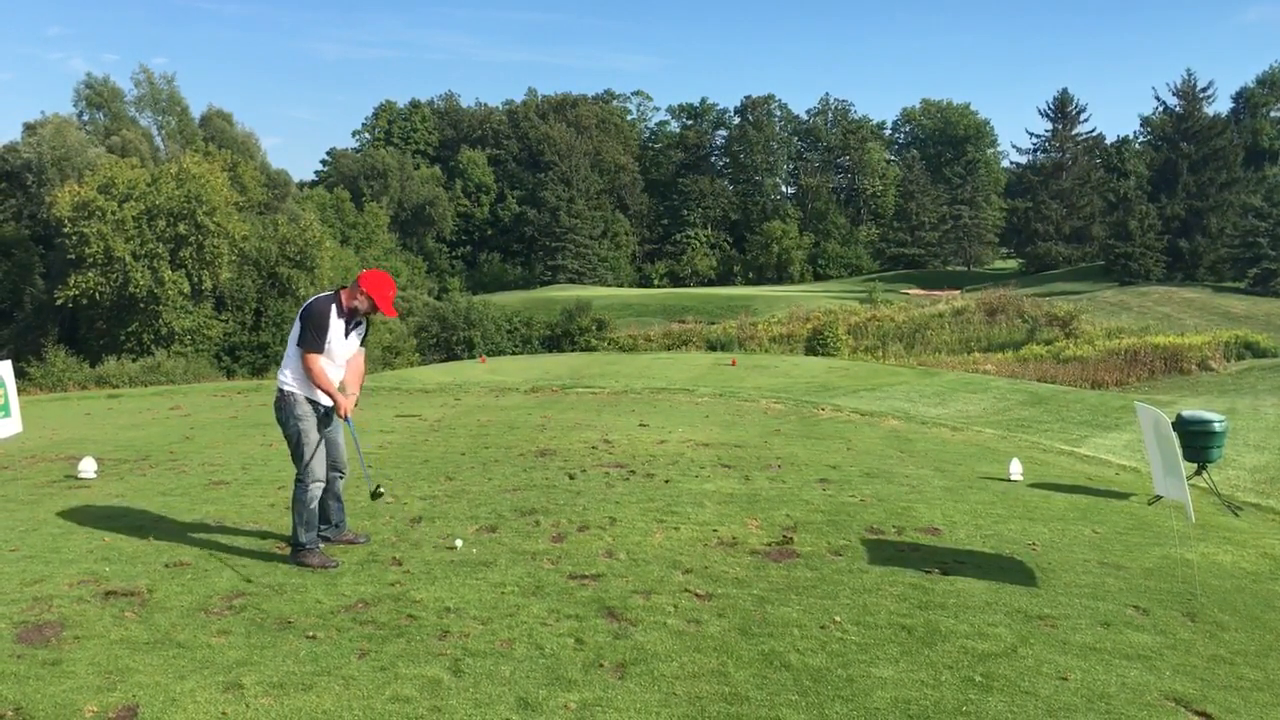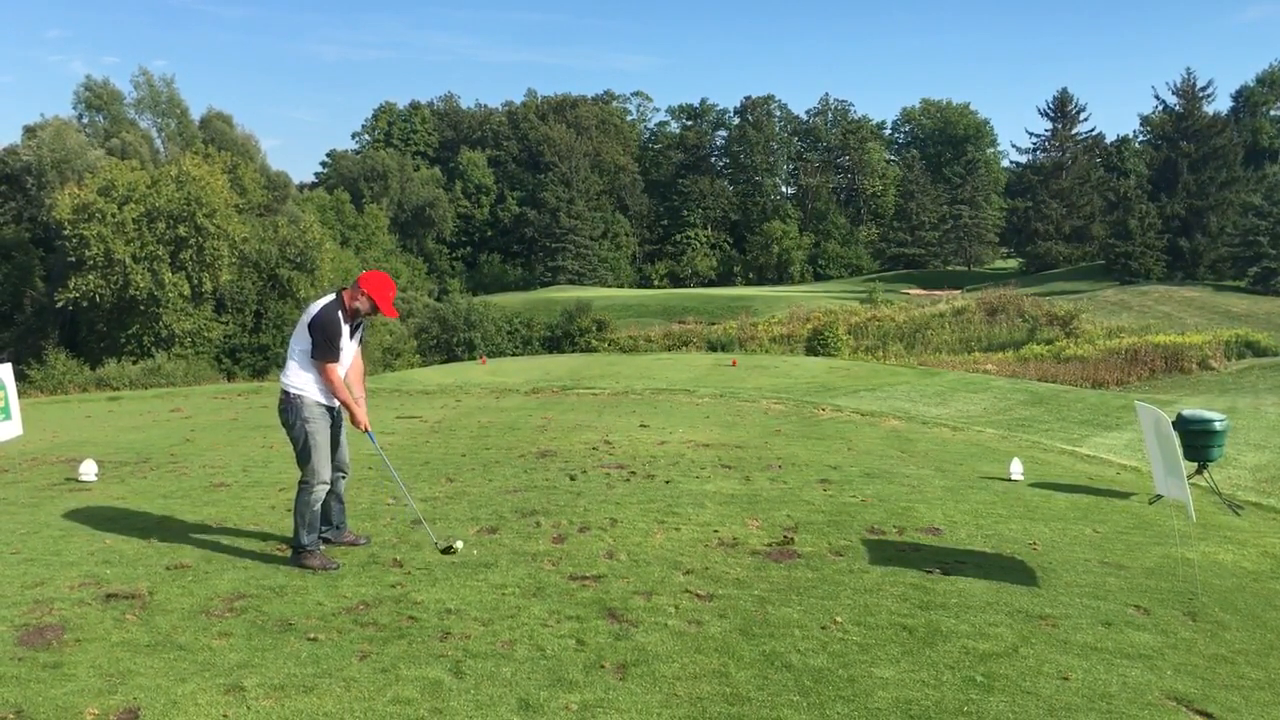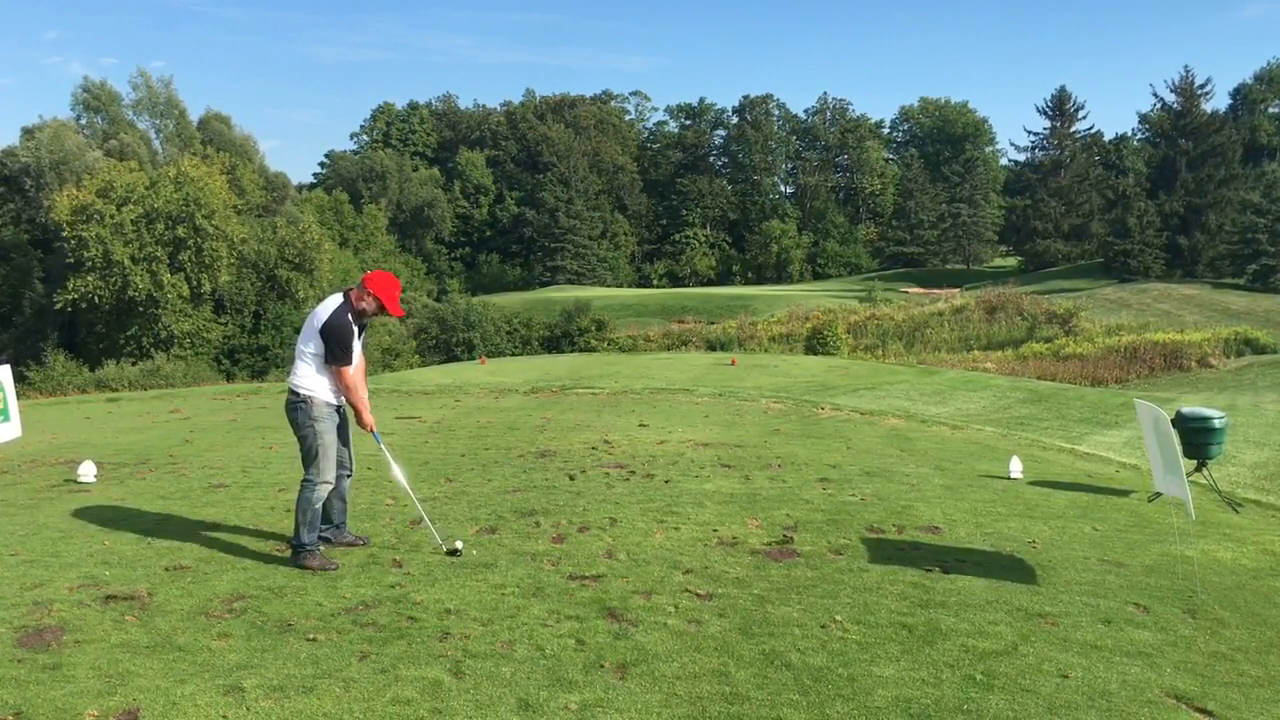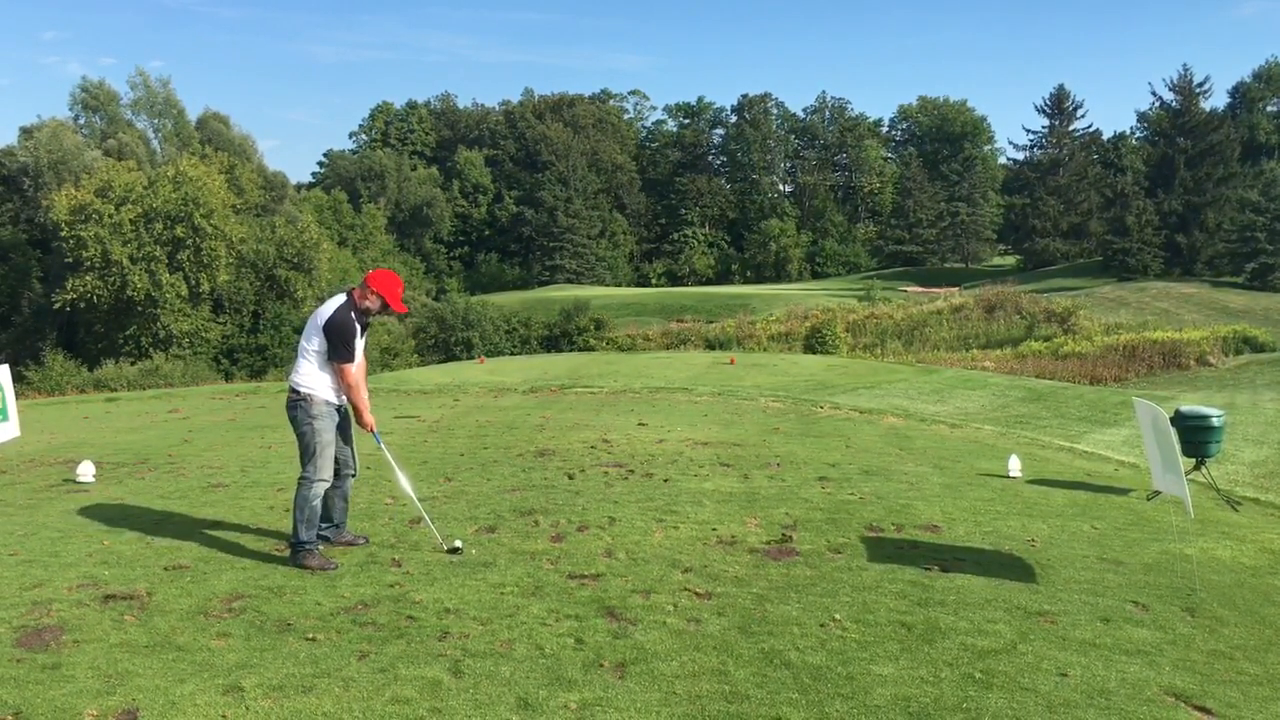
dt=0.5s
person 1, frame 1
left shoulder: (360, 319)
right shoulder: (319, 310)
left elbow: (356, 360)
right elbow: (310, 364)
left wrist: (351, 395)
right wrist: (337, 396)
left hip: (325, 403)
right hip: (298, 400)
left knee: (336, 469)
right knee: (312, 475)
left ankle: (331, 529)
right ankle: (303, 547)
person 1, frame 2
left shoulder: (354, 316)
right shoulder: (327, 317)
left elbow: (354, 358)
right elbow: (329, 374)
left wrist: (360, 399)
right wrist: (353, 410)
left hip: (327, 403)
right hip: (304, 403)
left knee: (338, 470)
right knee: (317, 476)
left ankle: (332, 530)
right ankle: (304, 549)
person 1, frame 3
left shoulder: (354, 312)
right shoulder: (338, 321)
left elbow: (357, 358)
right elbow: (344, 377)
left wrist: (364, 399)
right wrist: (362, 412)
left hip: (331, 402)
right hip: (311, 402)
left knee: (341, 469)
right knee: (321, 476)
left ankle: (332, 530)
right ankle: (304, 549)
person 1, frame 4
left shoulder: (359, 314)
right shoulder: (342, 319)
left elbow: (358, 360)
right elbow: (346, 375)
left wrist: (364, 403)
right wrist: (362, 412)
left hip: (333, 402)
right hip: (312, 402)
left knee: (345, 468)
right knee: (318, 475)
left ankle: (331, 530)
right ankle: (303, 548)
